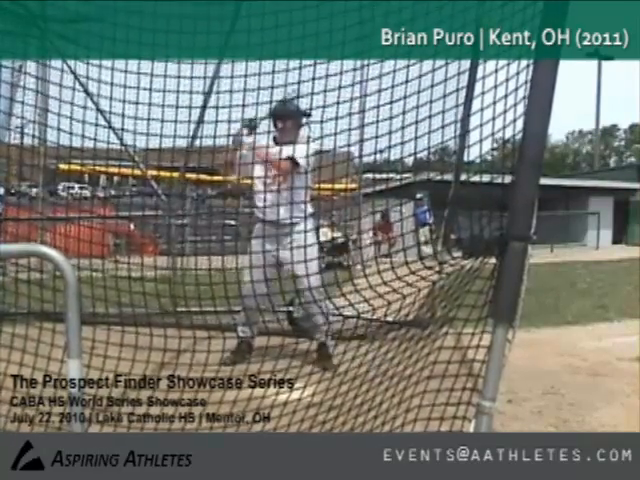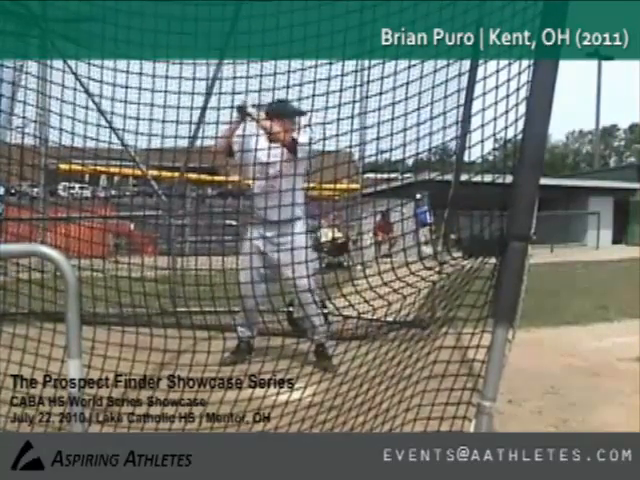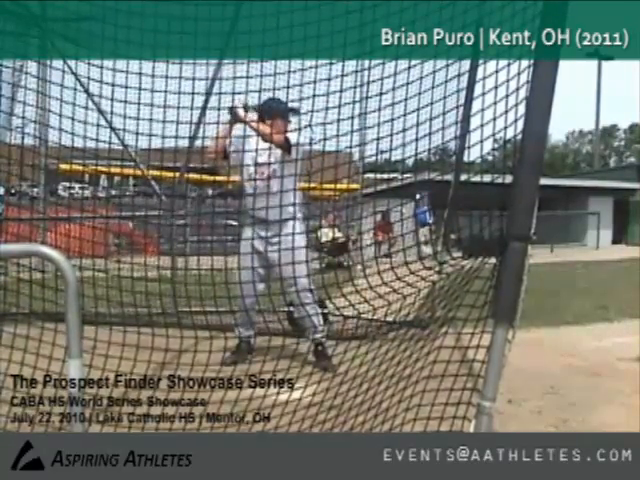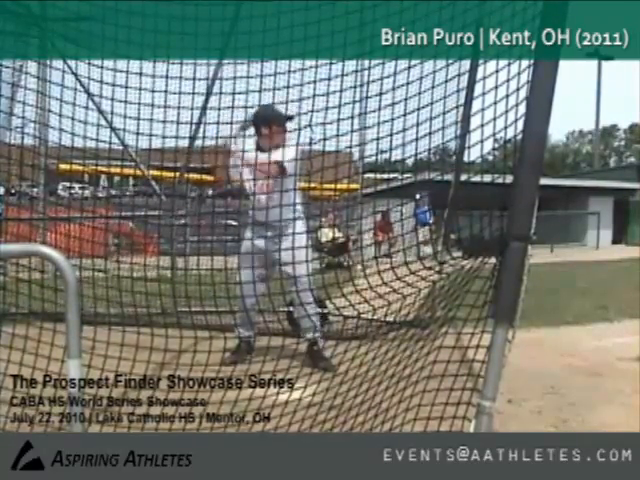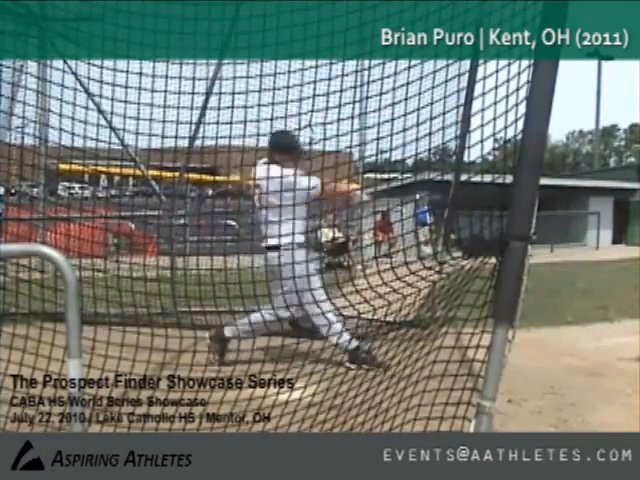
dt=0.5s
person 1, frame 1
left shoulder: (306, 147)
right shoulder: (260, 146)
left elbow: (284, 167)
left wrist: (252, 146)
right wrist: (238, 142)
left hip: (299, 228)
right hip: (265, 229)
left knee: (311, 287)
right knee: (252, 288)
left ankle: (323, 345)
right ankle: (245, 342)
person 1, frame 2
left shoulder: (299, 145)
right shoulder: (251, 142)
left elbow: (281, 137)
right elbow: (222, 147)
left wrist: (254, 115)
right wrist: (239, 121)
left hip: (291, 228)
right hip: (259, 227)
left knee: (304, 288)
right knee: (249, 288)
left ankle: (320, 345)
right ankle: (245, 342)
person 1, frame 3
left shoulder: (294, 142)
right shoulder: (245, 143)
left elbow: (275, 139)
right elbow: (214, 152)
left wrist: (246, 118)
right wrist: (232, 122)
left hip: (287, 227)
right hip: (254, 227)
left knee: (301, 286)
right knee: (247, 288)
left ankle: (319, 345)
right ankle: (245, 342)
person 1, frame 4
left shoulder: (290, 150)
right shoulder: (244, 151)
left elbow: (270, 170)
left wrist: (239, 157)
right wrist: (228, 158)
left hip: (291, 228)
right hip: (257, 230)
left knee: (302, 286)
right knee: (248, 287)
left ankle: (314, 346)
right ankle: (245, 341)
person 1, frame 5
left shoulder: (261, 168)
right shoulder: (285, 178)
right elbow: (327, 191)
right wrist: (347, 192)
left hip: (294, 247)
right hip: (286, 249)
left knee: (314, 302)
right knee: (287, 307)
left ankle: (351, 347)
right ankle: (225, 334)
